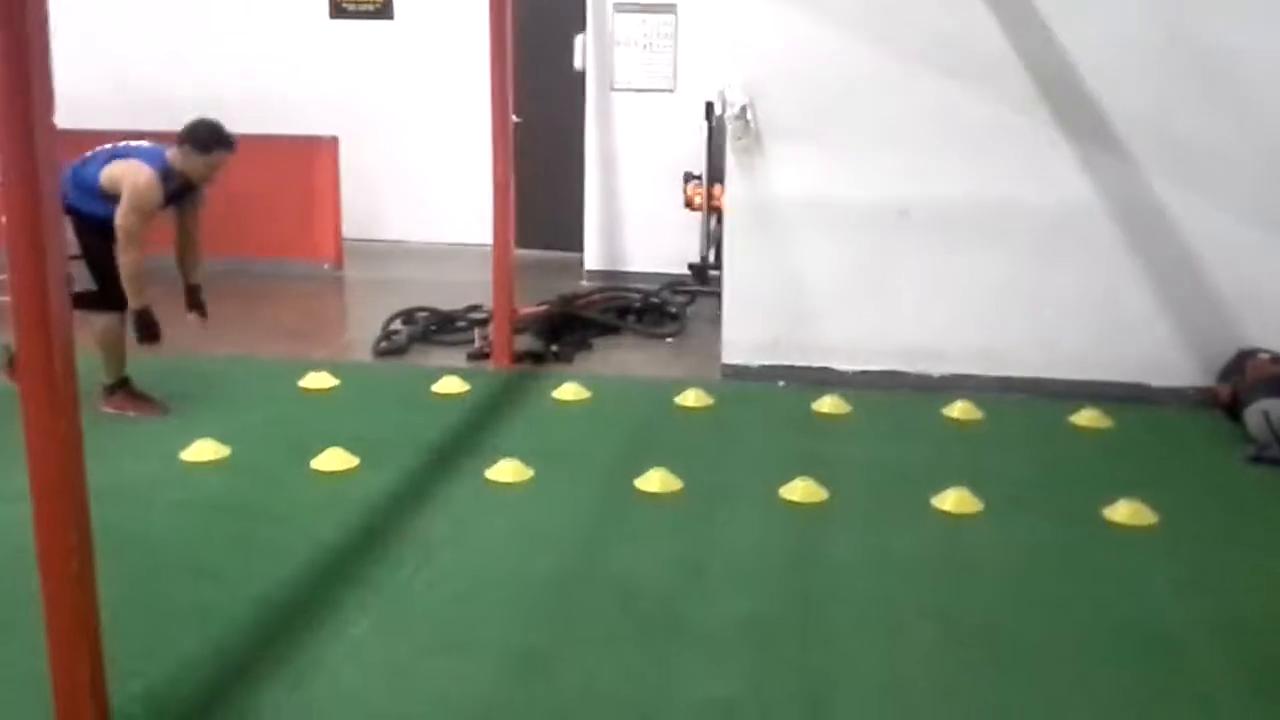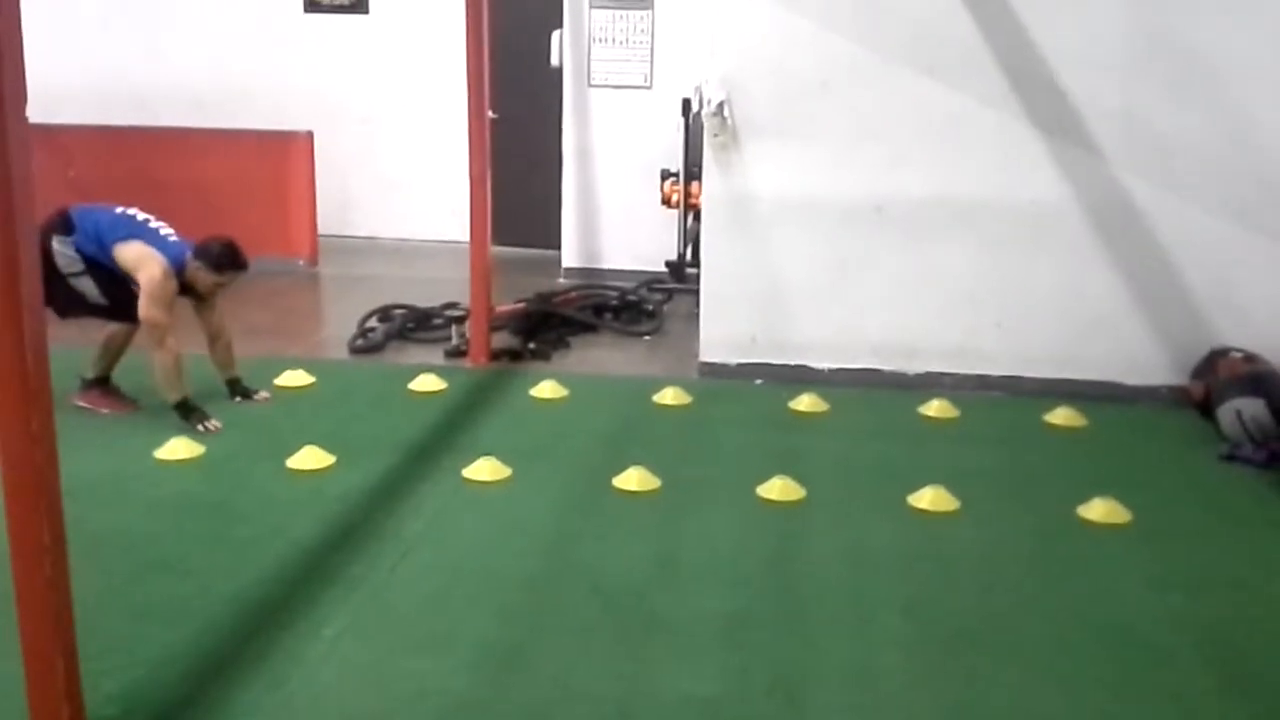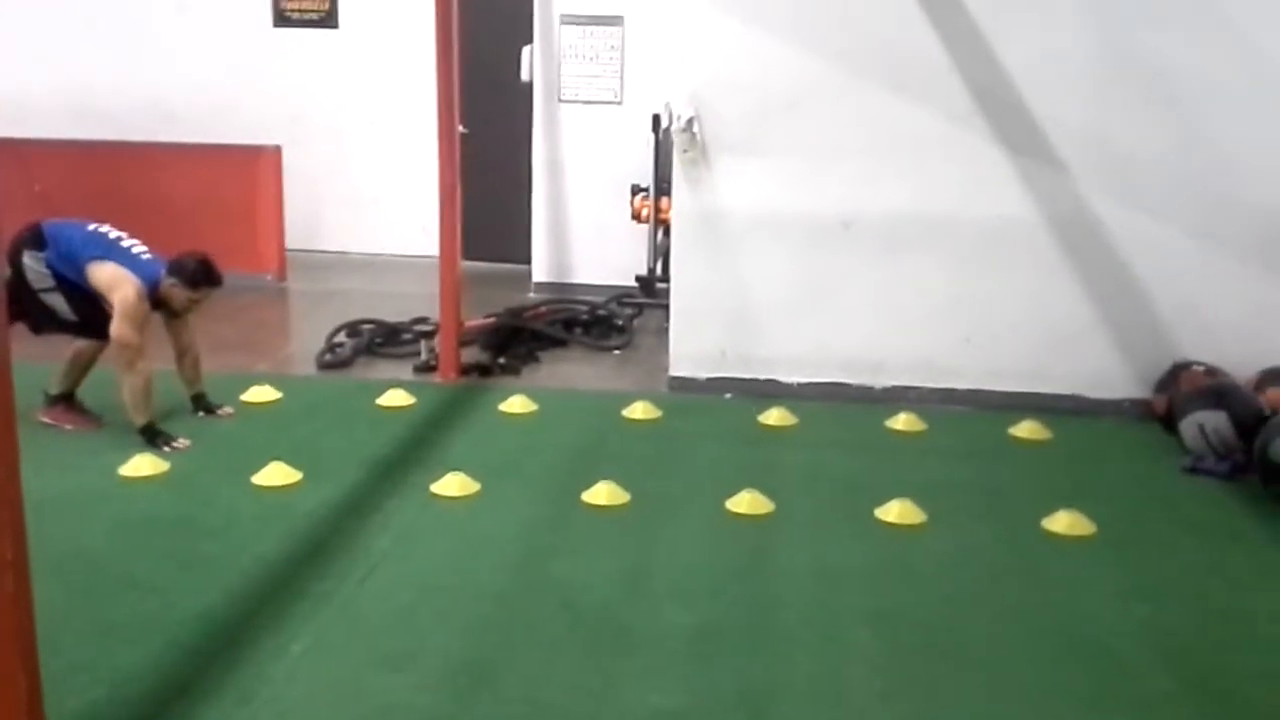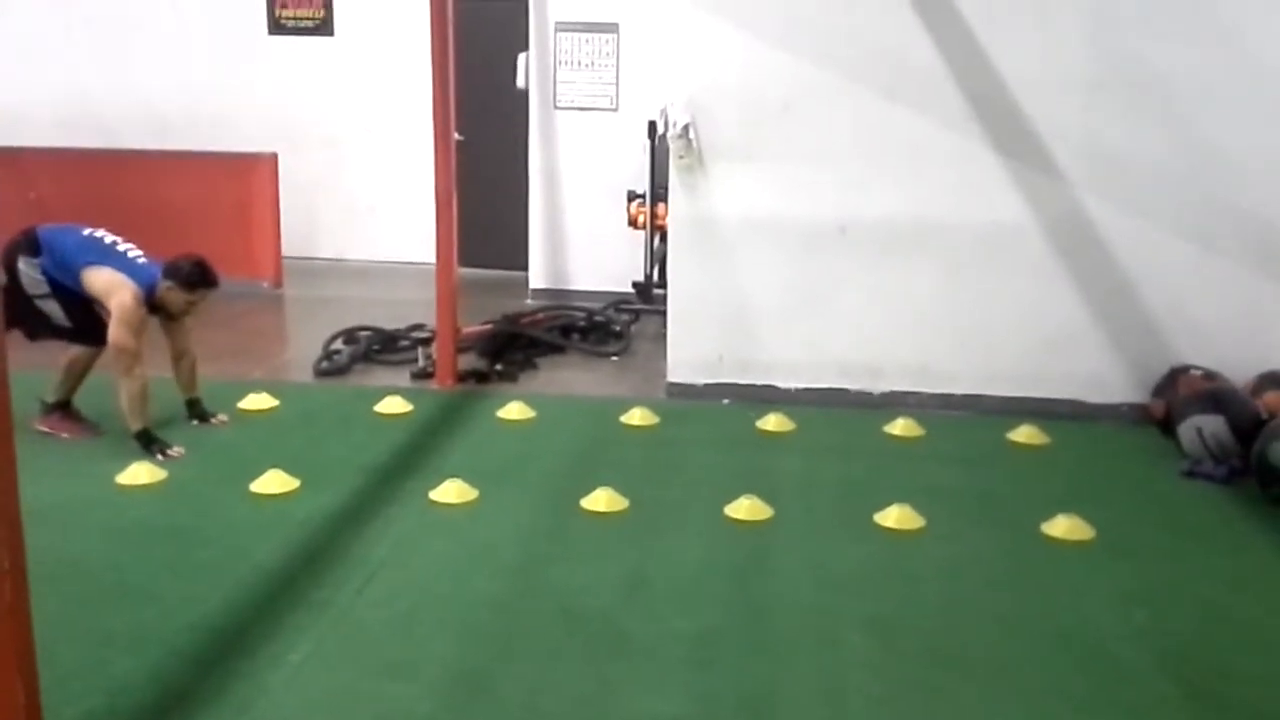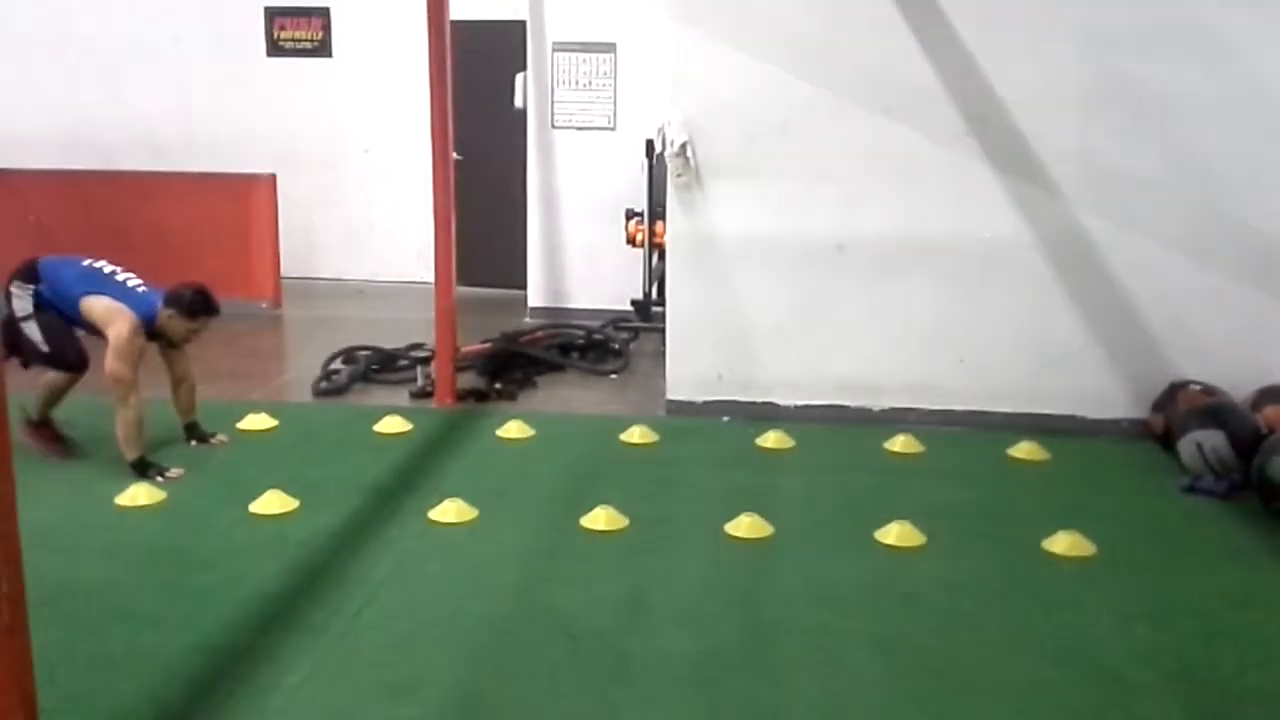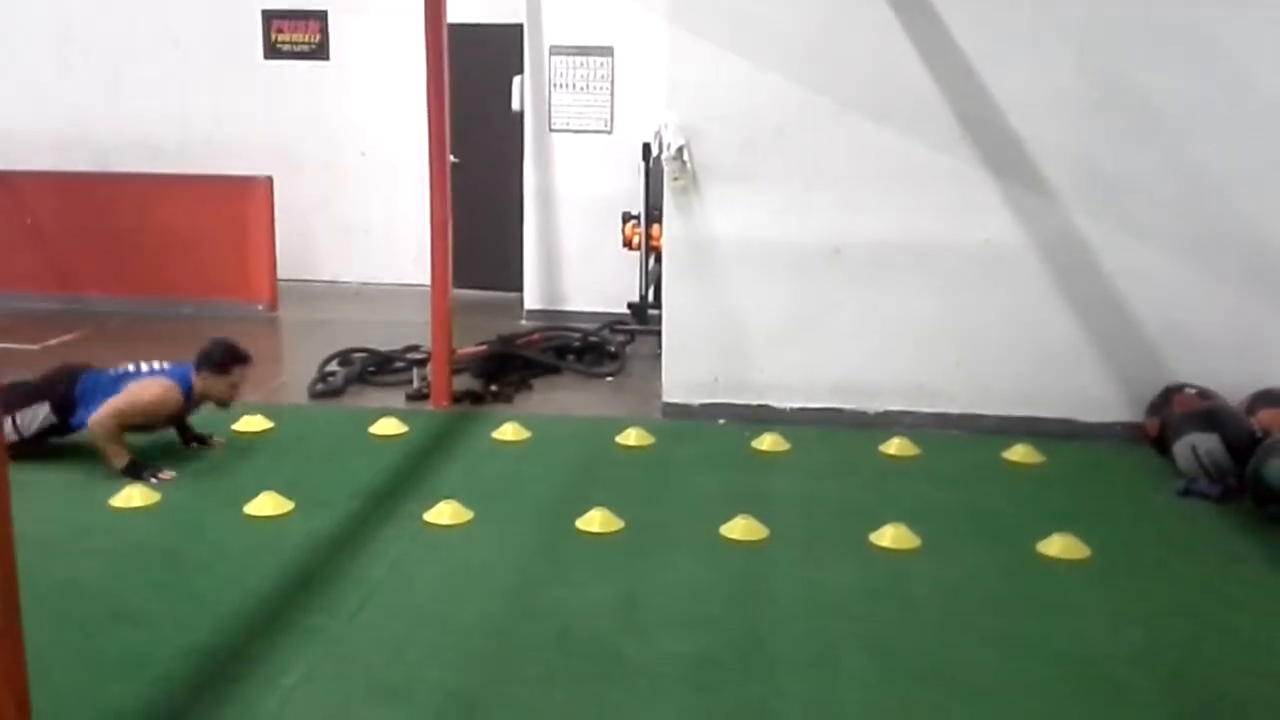
dt=0.7s
person 1, frame 1
left shoulder: (189, 180)
right shoulder: (145, 181)
left elbow: (188, 236)
right elbow: (130, 251)
left wrist: (193, 289)
right wrist: (142, 312)
left hip: (97, 215)
right hip: (65, 212)
right knee: (111, 298)
right ankle: (117, 390)
person 1, frame 2
left shoulder: (199, 268)
right shoulder: (159, 275)
left elbow: (217, 334)
right elbow: (161, 345)
left wrist: (235, 383)
right wrist: (184, 407)
left hip: (90, 235)
right hip: (64, 237)
right knee: (127, 314)
right ankle: (94, 388)
person 1, frame 3
left shoulder: (171, 284)
right shoulder: (133, 295)
left elbow: (186, 349)
right elbow: (132, 366)
left wrist: (199, 399)
right wrist: (148, 431)
left hip: (62, 249)
right hip: (35, 251)
right knee: (97, 332)
right ankle: (58, 403)
person 1, frame 4
left shoulder: (168, 286)
right shoulder: (130, 299)
left elbow: (182, 353)
right elbow: (130, 372)
left wrist: (195, 406)
right wrist: (145, 438)
left hip: (60, 252)
right hip: (30, 256)
right knee: (91, 338)
right ankle: (55, 411)
person 1, frame 5
left shoulder: (168, 312)
right shoulder: (128, 328)
left elbow: (182, 378)
right elbow: (126, 400)
left wrist: (192, 428)
right wrist: (139, 464)
left hip: (62, 283)
right hip: (31, 285)
right knee: (69, 363)
right ankle: (38, 424)
person 1, frame 6
left shoulder: (196, 378)
right shoulder: (168, 396)
right elbow: (100, 423)
left wrist: (186, 432)
right wrist: (131, 468)
left hip: (85, 381)
right hip: (66, 399)
